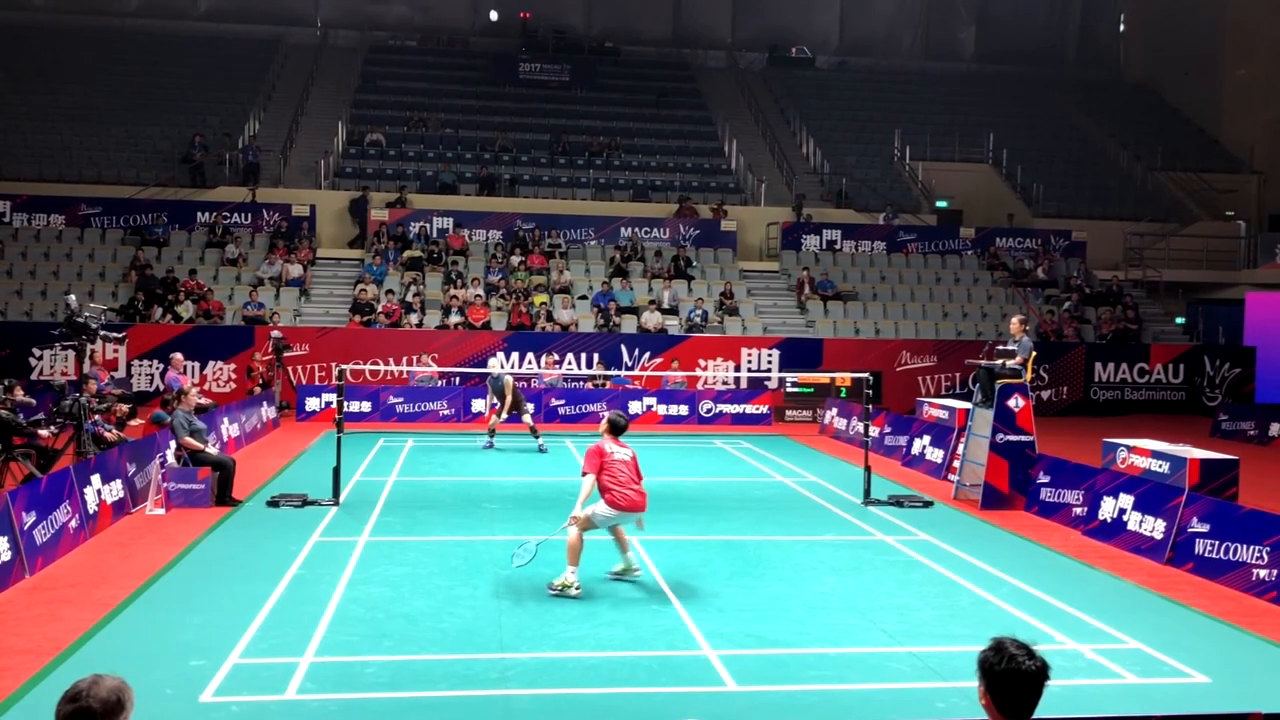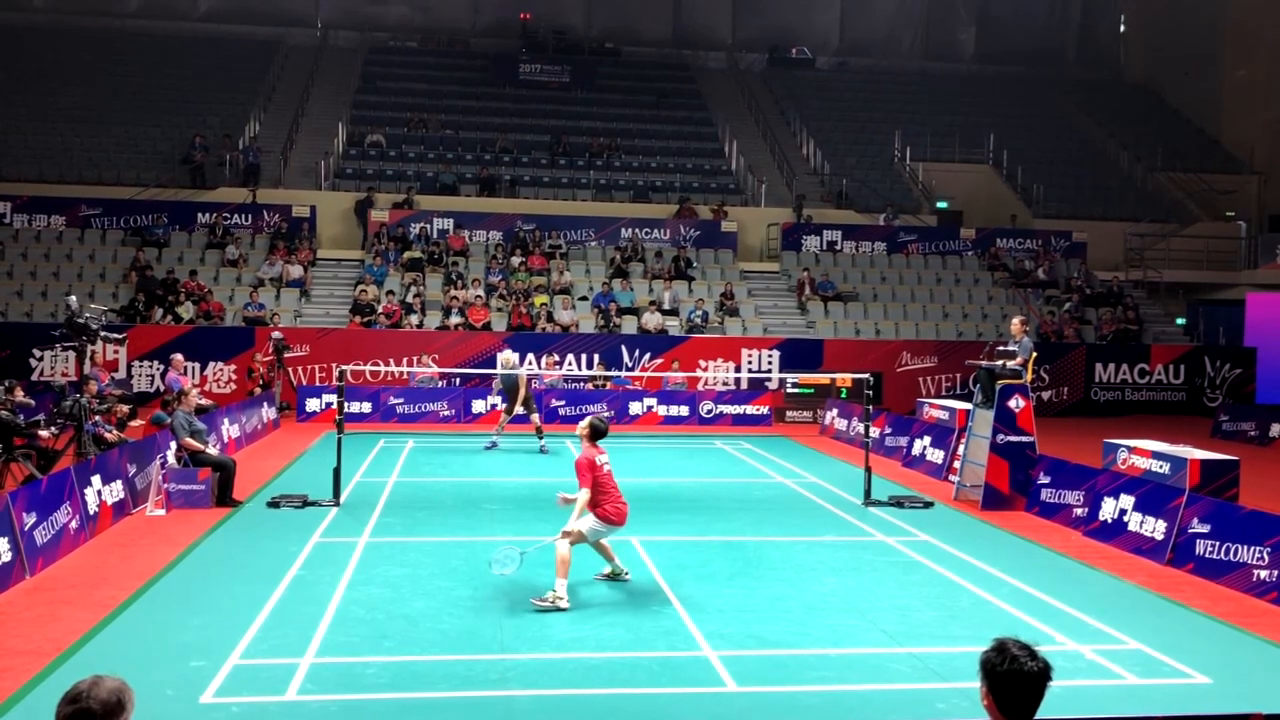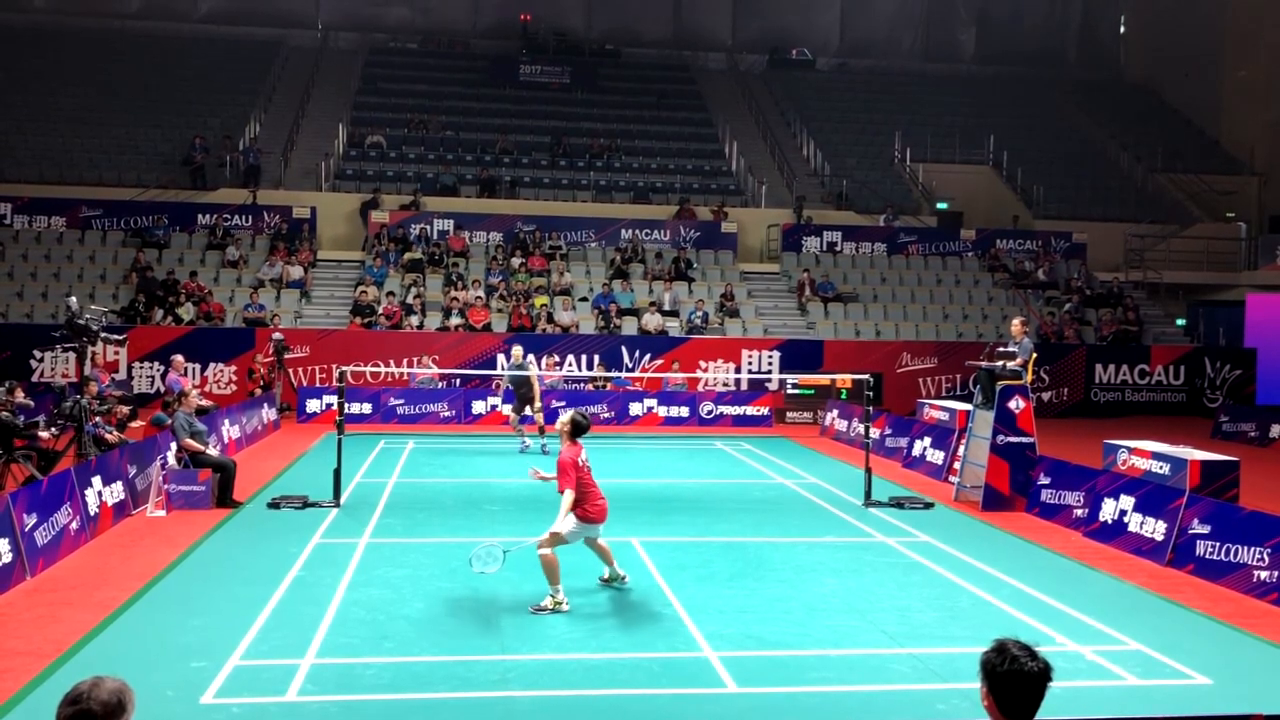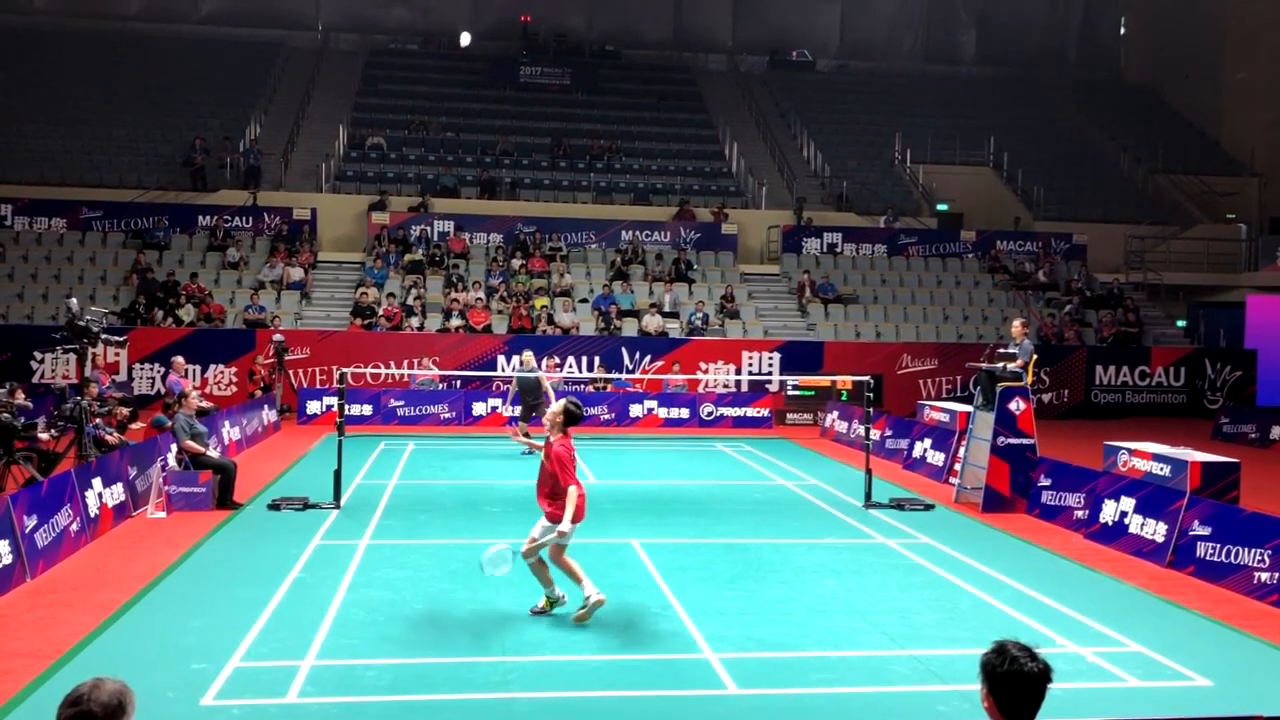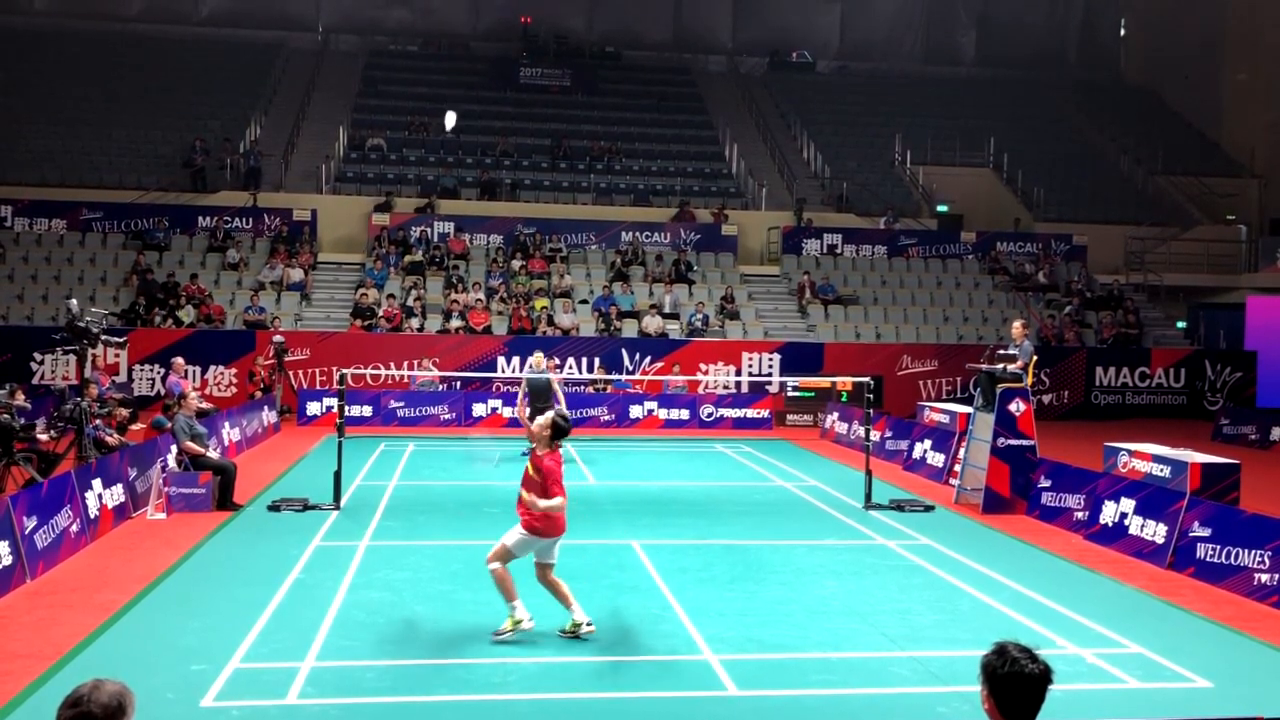
dt=0.7s
person 1, frame 1
left shoulder: (597, 448)
right shoulder: (629, 451)
left elbow: (590, 479)
left wrist: (578, 507)
left hip: (618, 503)
right hip: (639, 503)
left knee: (576, 527)
right knee: (612, 522)
left ankle: (571, 582)
right ankle: (629, 565)
person 1, frame 2
left shoulder: (584, 458)
right shoulder: (600, 453)
left elbow: (586, 493)
left wrist: (571, 522)
right wrist: (574, 498)
left hip: (606, 515)
right hip: (619, 511)
left knee: (563, 540)
right knee: (590, 535)
left ankle: (559, 595)
right ankle: (618, 570)
person 1, frame 3
left shoulder: (566, 457)
right shoulder: (577, 447)
left elbow: (569, 492)
left wrist: (559, 522)
right wrist: (549, 477)
left hip: (586, 513)
right hip: (598, 507)
left knee: (544, 545)
right knee: (592, 539)
left ankle: (557, 599)
right ankle: (616, 575)
person 1, frame 4
left shoulder: (560, 450)
right shoulder: (556, 437)
left elbow: (571, 488)
left wrist: (566, 521)
right wrist: (525, 441)
left hip: (559, 511)
right hip: (562, 510)
left knee: (529, 552)
right knee: (557, 556)
left ankle: (553, 596)
right ankle: (590, 593)
person 1, frame 5
left shoulder: (549, 464)
right shoulder: (543, 447)
left elbow: (561, 503)
right elbow: (535, 440)
left wrist: (542, 504)
left hip: (537, 525)
right hip: (550, 526)
left knee: (494, 560)
right knee: (545, 575)
left ankle: (518, 616)
right ankle: (581, 620)
